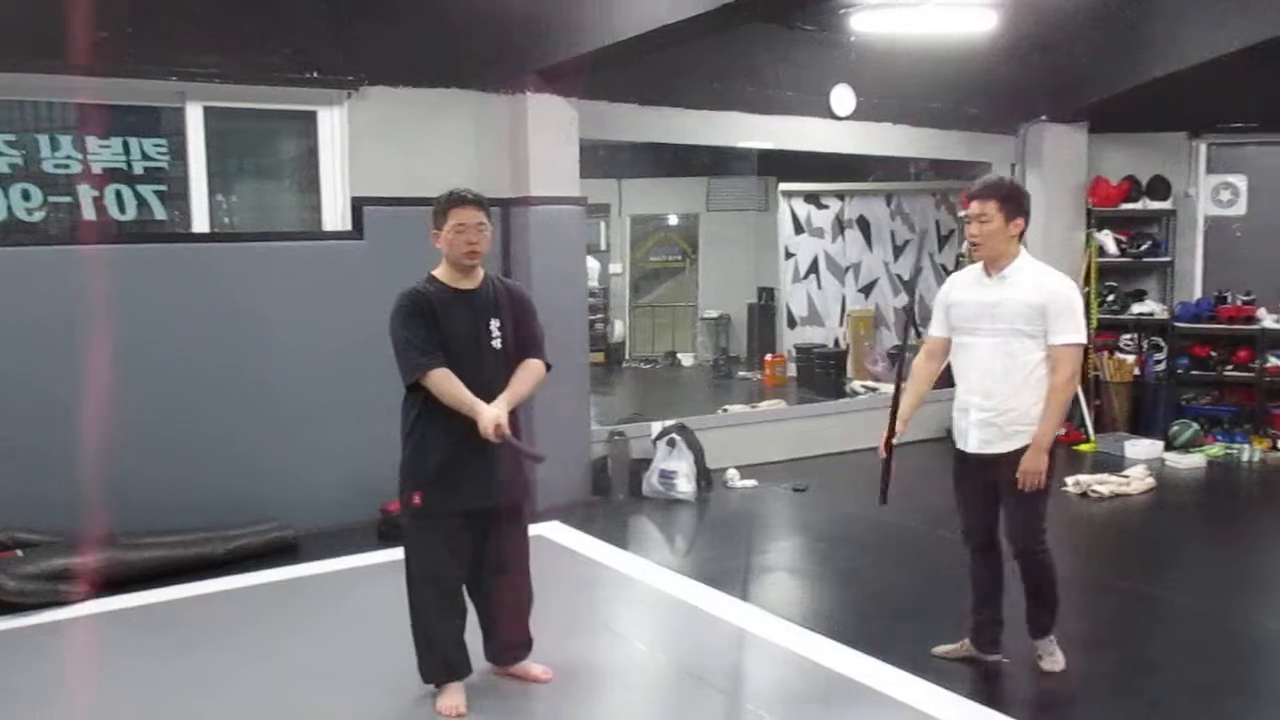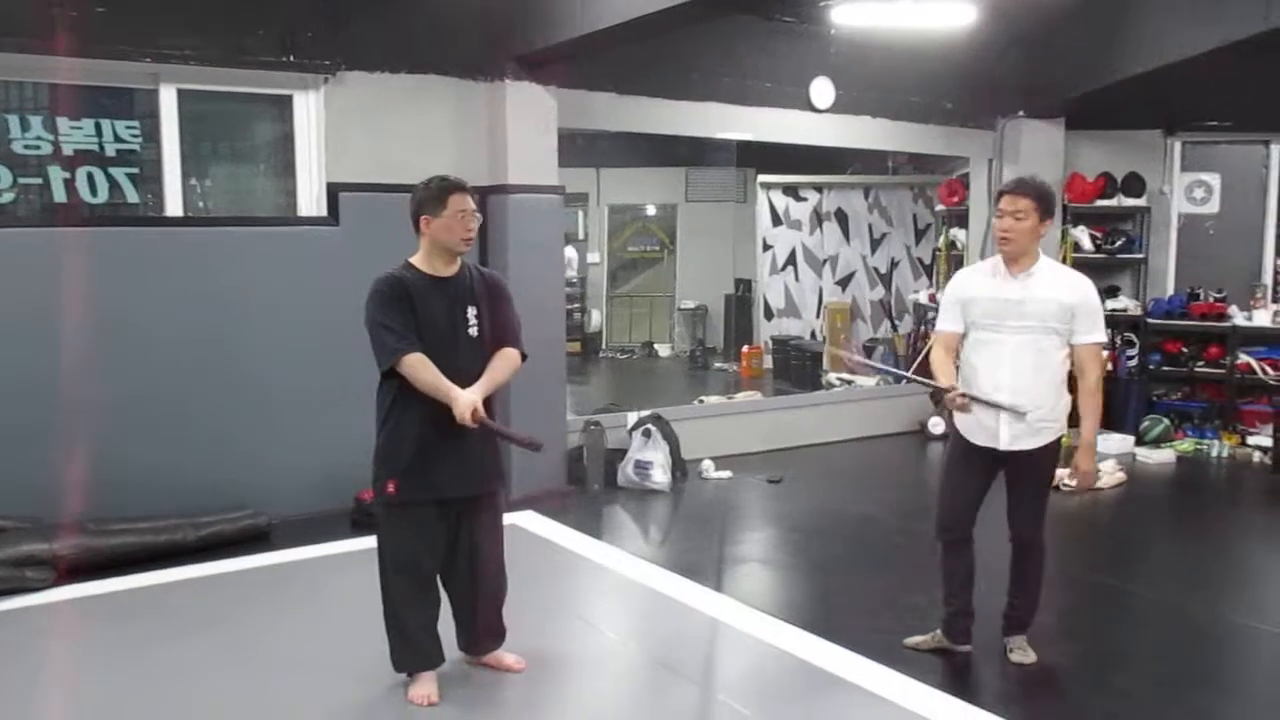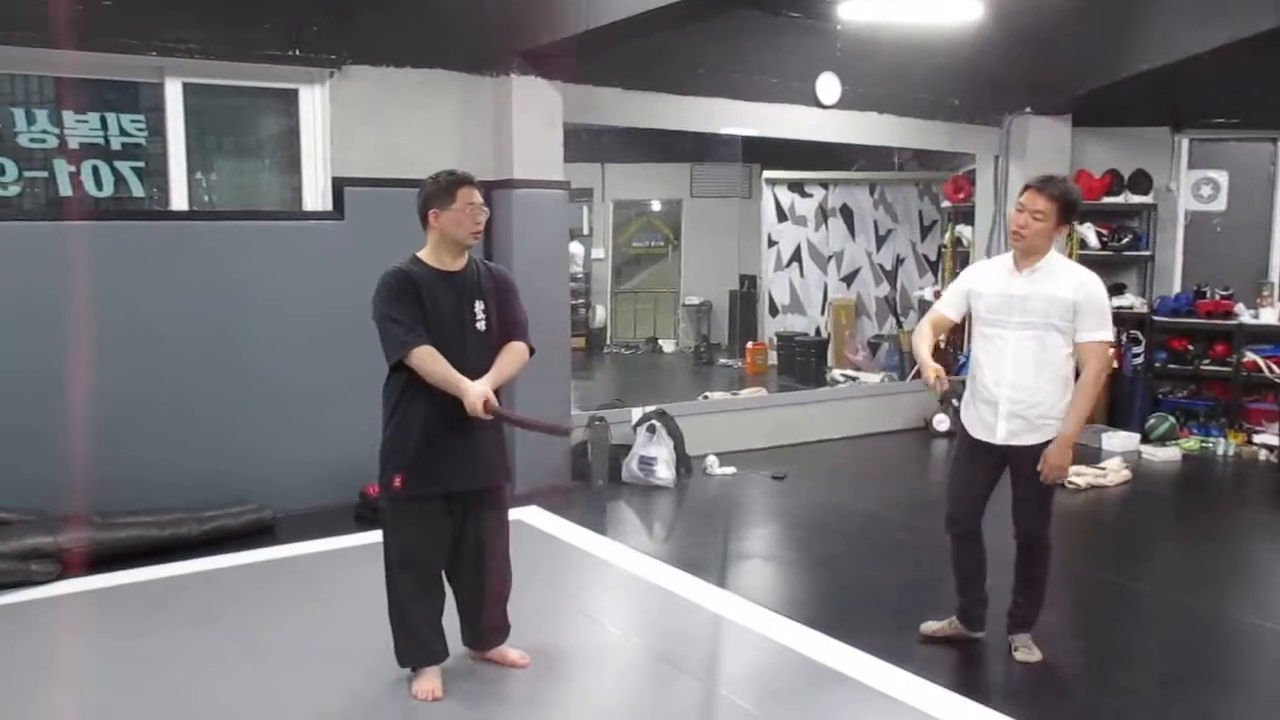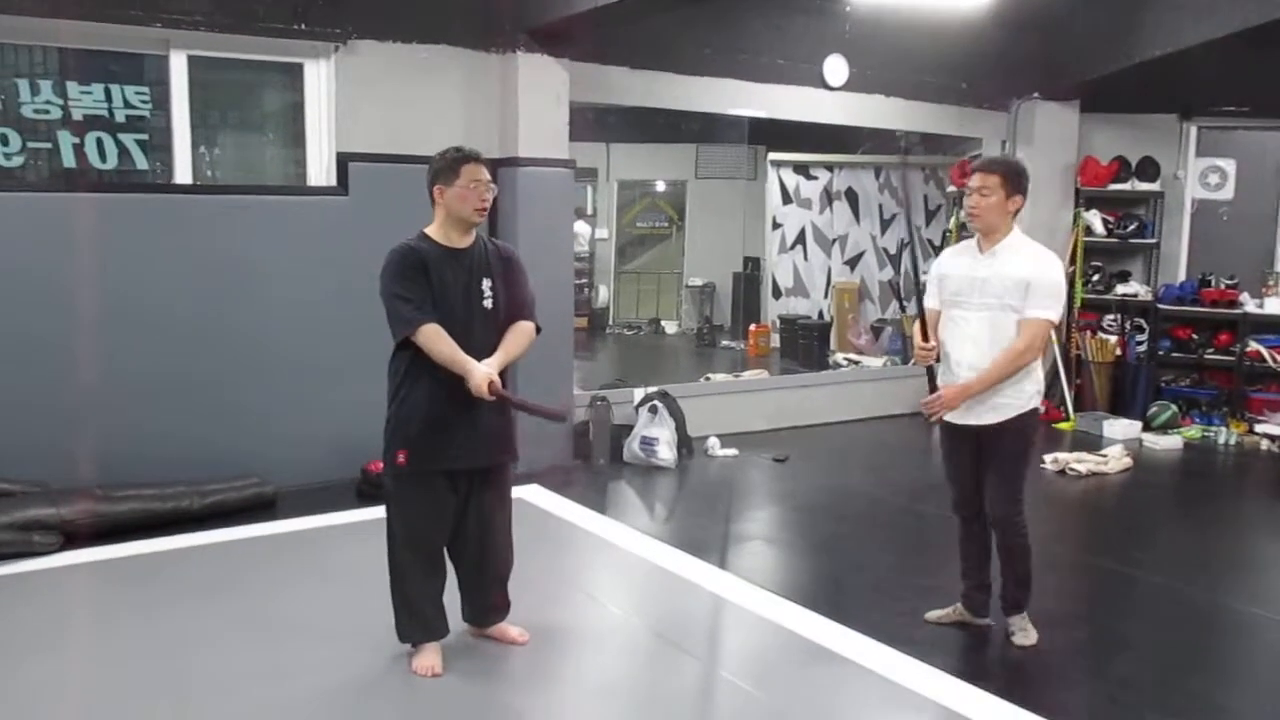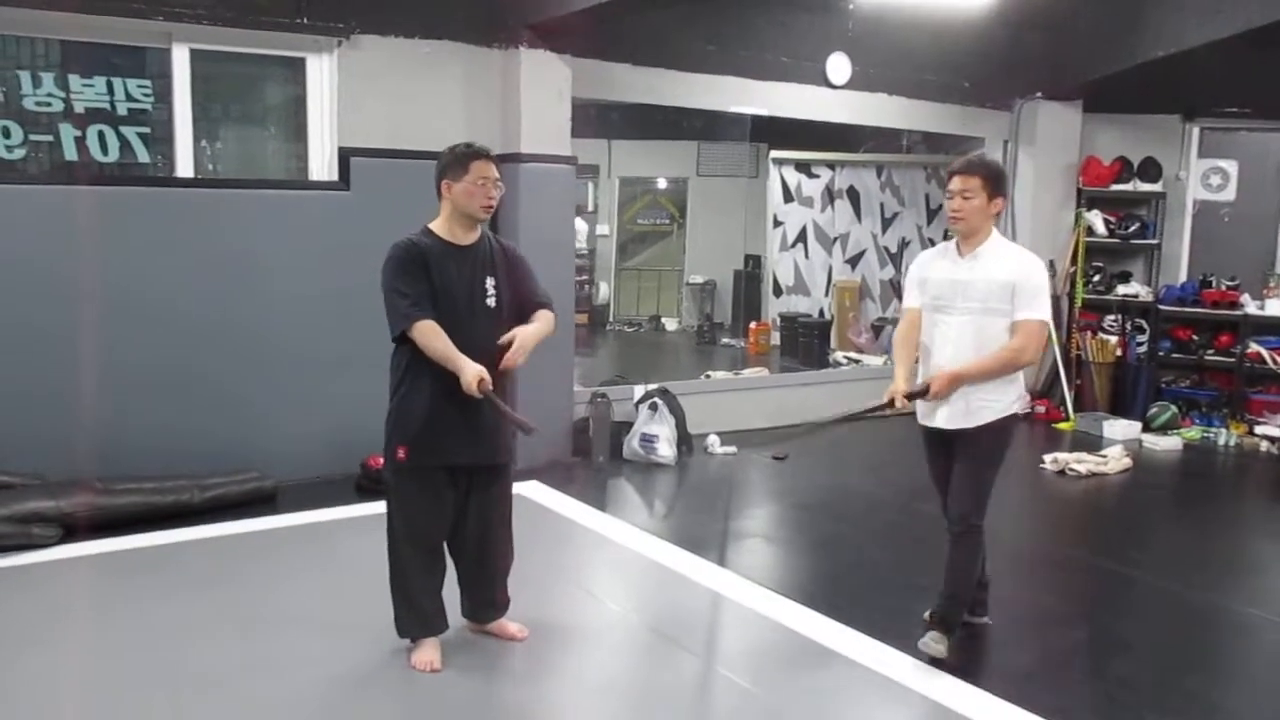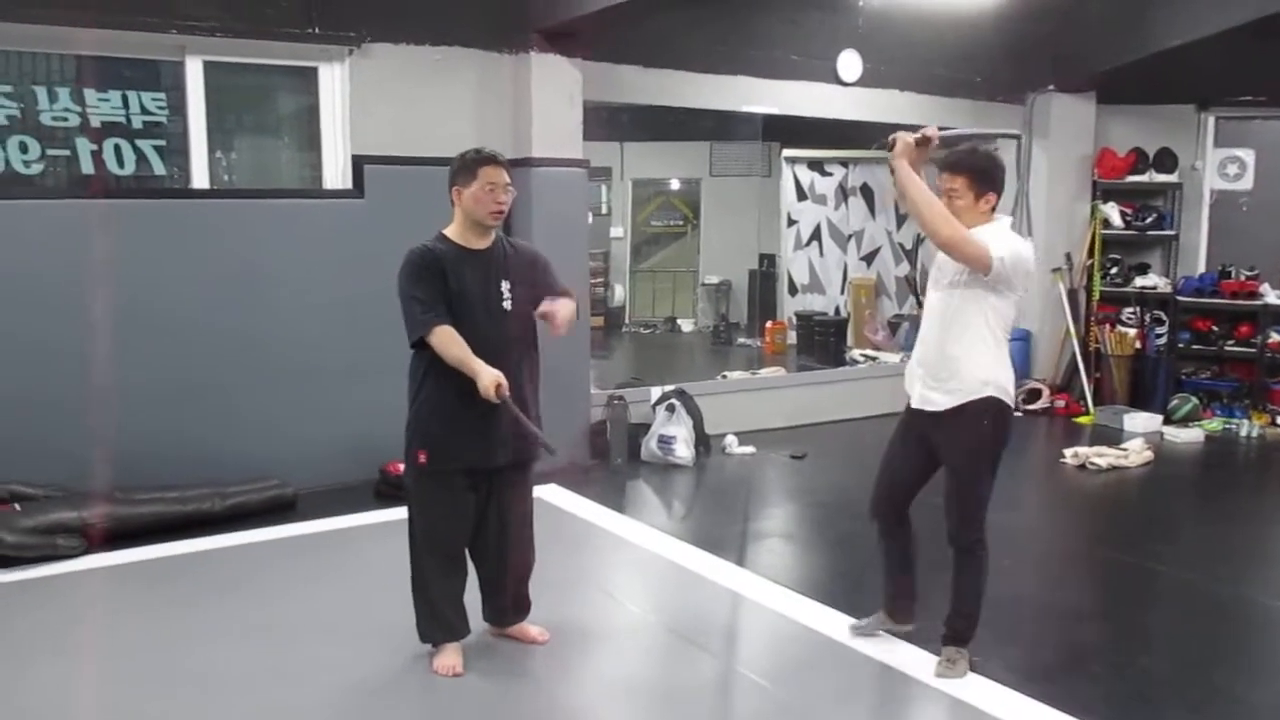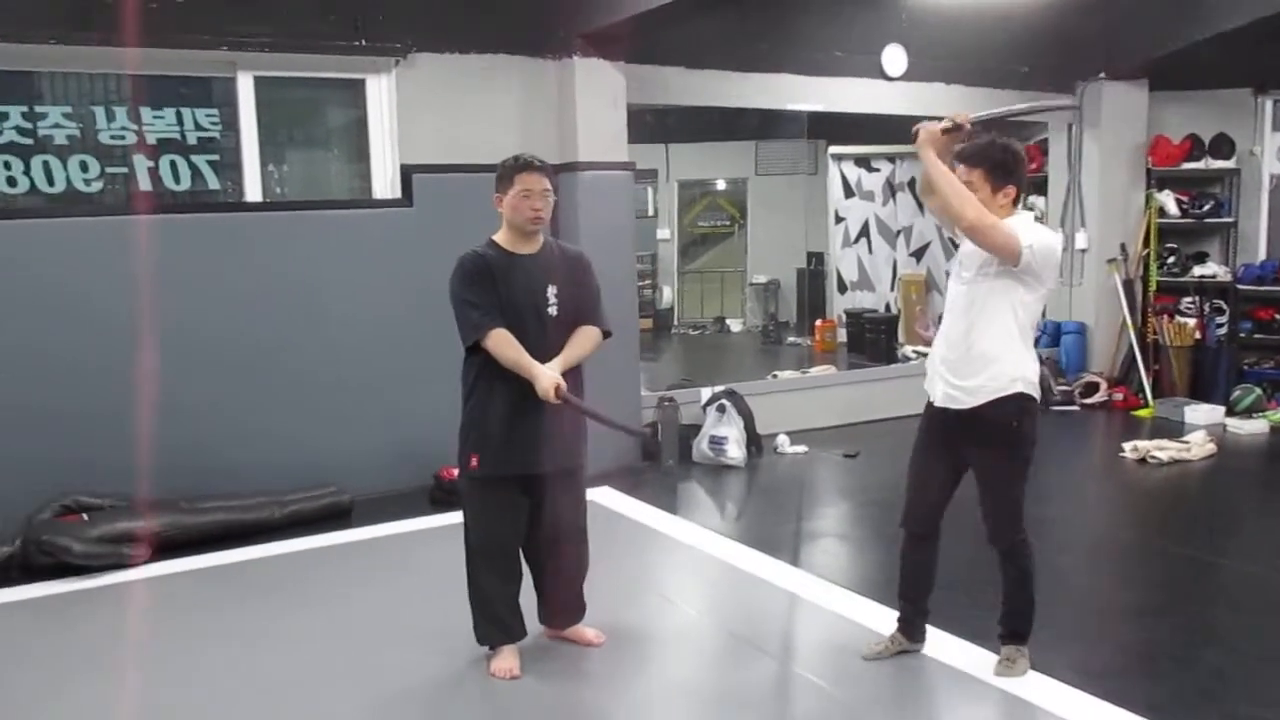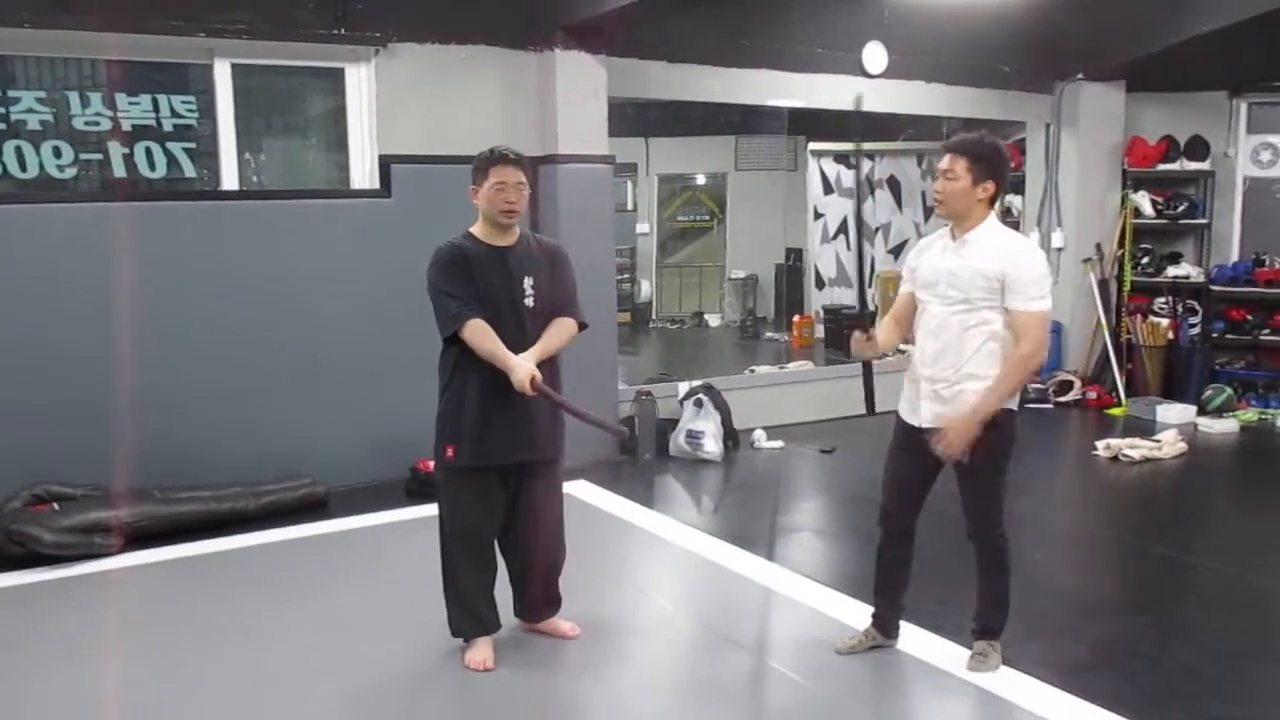
dt=0.5s
person 1, frame 1
left shoulder: (512, 298)
right shoulder: (414, 304)
left elbow: (534, 361)
right elbow: (430, 372)
left wrist: (502, 405)
right wrist: (477, 410)
left hip: (500, 456)
right hip: (435, 461)
left knee: (507, 566)
right knee: (437, 576)
left ankle: (509, 654)
right ankle: (449, 676)
person 1, frame 2
left shoulder: (489, 286)
right shoulder: (391, 290)
left elbow: (510, 350)
right elbow: (406, 357)
left wrist: (478, 391)
right wrist: (454, 396)
left hip: (475, 445)
right hip: (411, 449)
left knee: (481, 556)
right knee: (410, 564)
left ankle: (483, 643)
right ankle: (421, 665)
person 1, frame 3
left shoulder: (496, 281)
right shoulder: (399, 284)
left elbow: (518, 344)
right elbow: (415, 351)
left wrist: (487, 383)
right wrist: (464, 388)
left hip: (481, 440)
right hip: (417, 443)
left knee: (486, 550)
right knee: (416, 558)
left ankle: (487, 638)
right ankle: (425, 660)
person 1, frame 4
left shoulder: (503, 259)
right shoulder: (407, 260)
left elbow: (525, 323)
right elbow: (422, 329)
left wrist: (494, 363)
right wrist: (469, 367)
left hip: (487, 418)
right hip: (422, 421)
left knee: (489, 528)
right knee: (419, 534)
left ankle: (487, 615)
right ankle: (425, 635)
person 1, frame 5
left shoulder: (504, 257)
right shoulder: (409, 254)
left elbow: (541, 311)
right elbow: (418, 322)
left wrist: (531, 333)
right wrist: (462, 364)
left hip: (487, 417)
right hip: (423, 418)
left knee: (489, 525)
right knee: (419, 528)
left ankle: (486, 611)
right ankle: (423, 630)
person 1, frame 6
left shoulder: (523, 259)
right shoulder: (424, 260)
left elbow: (559, 300)
right elbow: (435, 327)
left wrist: (564, 307)
right wrist: (479, 369)
left hip: (509, 420)
right hip: (443, 423)
left knee: (509, 529)
right knee: (440, 534)
left ankle: (509, 614)
right ankle: (446, 634)
person 1, frame 7
left shoulder: (573, 263)
right shoulder: (474, 267)
left elbow: (592, 327)
right elbow: (491, 333)
left wrist: (557, 367)
right wrist: (535, 372)
left hip: (560, 419)
right hip: (494, 424)
left knee: (564, 530)
right knee: (494, 538)
left ankle: (562, 617)
right ankle: (503, 638)
person 1, frame 8
left shoulder: (550, 256)
right shoulder: (452, 259)
left elbow: (568, 319)
right elbow: (468, 324)
left wrist: (531, 357)
right wrist: (509, 364)
left hip: (537, 412)
right hip: (471, 415)
left knee: (540, 523)
right knee: (470, 529)
left ankle: (538, 610)
right ankle: (477, 630)
person 2, frame 1
left shoulder: (1053, 288)
right shoulder: (956, 287)
left elbow: (1065, 373)
right elbow: (930, 358)
left wrist: (1041, 446)
right wrist: (900, 419)
left hip: (1024, 443)
right hip: (969, 441)
left knee: (1027, 544)
right knee: (978, 541)
left ankle: (1044, 635)
right ankle: (984, 638)
person 2, frame 2
left shoulder: (1074, 288)
right shoulder: (966, 282)
left elbow: (1089, 372)
right elbow: (943, 348)
left wrist: (1086, 444)
right wrist: (950, 389)
left hip: (1038, 438)
right hip: (973, 433)
left knee: (1027, 538)
right knee: (952, 528)
left ankle: (1017, 633)
right ankle: (955, 630)
person 2, frame 3
left shoulder: (1082, 285)
right shoulder: (979, 274)
left elbow: (1094, 368)
right elbow: (931, 324)
left wrist: (1066, 439)
right wrist: (927, 358)
left hip: (1042, 436)
right hip: (977, 426)
left knee: (1032, 534)
right knee: (961, 521)
left ankle: (1021, 629)
right ankle: (970, 617)
person 2, frame 4
left shoulder: (1040, 265)
right shoulder: (949, 261)
left elbow: (1028, 347)
right elbow: (932, 322)
left wrist: (965, 390)
right wrist: (926, 345)
left hip: (1009, 412)
right hip: (955, 412)
left knee: (1005, 514)
right knee: (967, 510)
left ankle: (1017, 610)
right ankle: (974, 603)
person 2, frame 5
left shoulder: (1023, 268)
right shoulder: (927, 263)
left elbow: (1028, 349)
right elbow: (909, 328)
left wrist: (954, 376)
right wrist: (901, 378)
left hip: (988, 415)
right hip: (936, 414)
left knee: (964, 518)
right knee: (957, 515)
left ankle: (944, 626)
right ankle: (973, 603)
person 2, frame 6
left shoulder: (1011, 250)
right shoulder: (946, 231)
left elbow: (950, 237)
right elbow: (910, 203)
left wrist: (903, 170)
right wrist: (909, 160)
left hip: (976, 405)
right hip: (925, 400)
left knee: (964, 530)
right knee: (886, 502)
left ankle: (957, 642)
right ankle: (898, 608)
person 2, frame 7
left shoulder: (1038, 242)
right shoulder: (975, 232)
left elbow: (969, 218)
right elbow: (945, 204)
left wrist: (928, 155)
right wrist: (939, 149)
left hip: (1000, 406)
right hip: (945, 402)
left knee: (1006, 533)
right knee: (918, 521)
left ankle: (1015, 642)
right ankle: (910, 629)
person 2, frame 8
left shoulder: (1019, 255)
right shoulder: (925, 249)
left elbow: (1031, 350)
right elbow: (900, 319)
left wrist: (974, 417)
right wrist: (876, 340)
left hip: (981, 419)
right hip: (918, 411)
left knee: (985, 532)
right knee: (894, 520)
left ankle: (988, 638)
right ankle: (884, 624)
